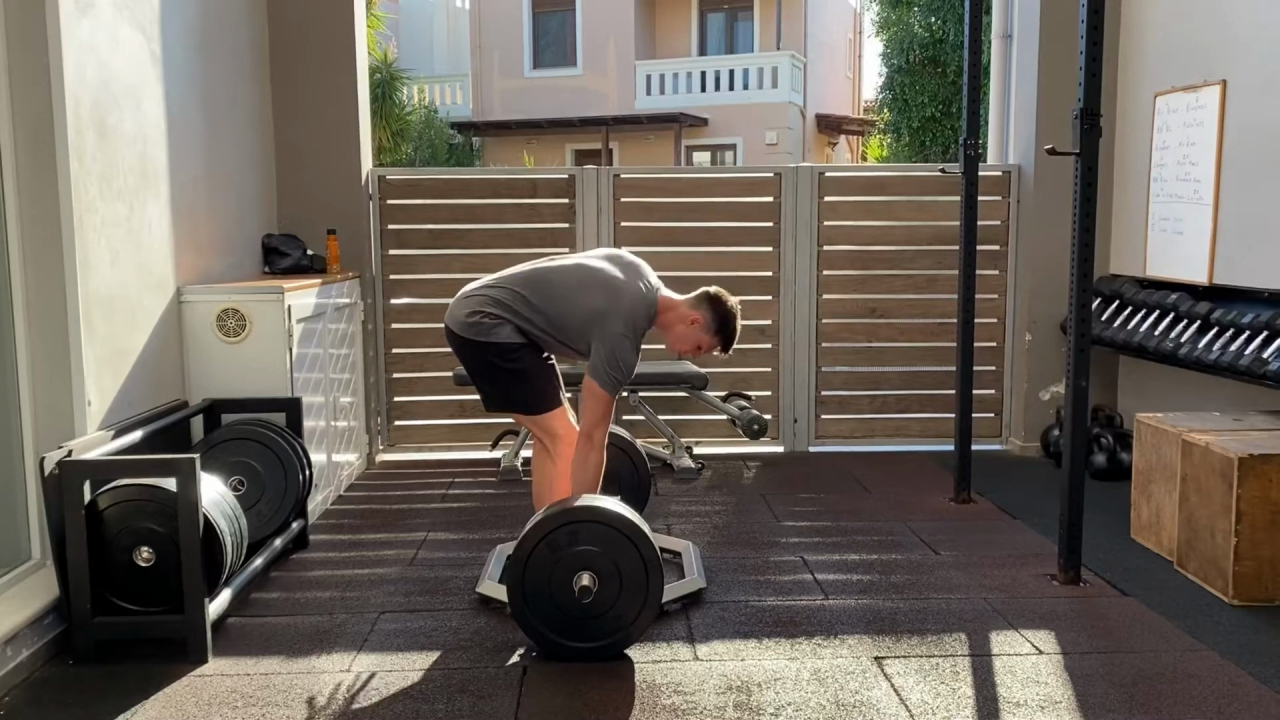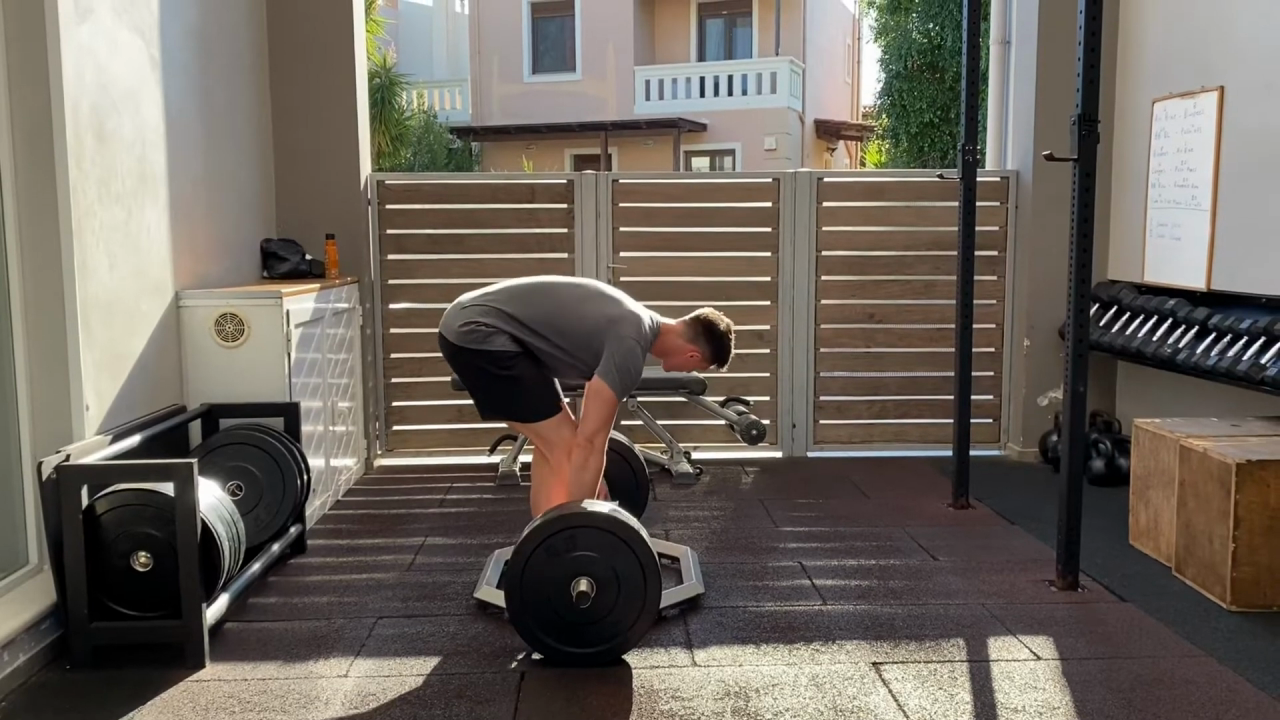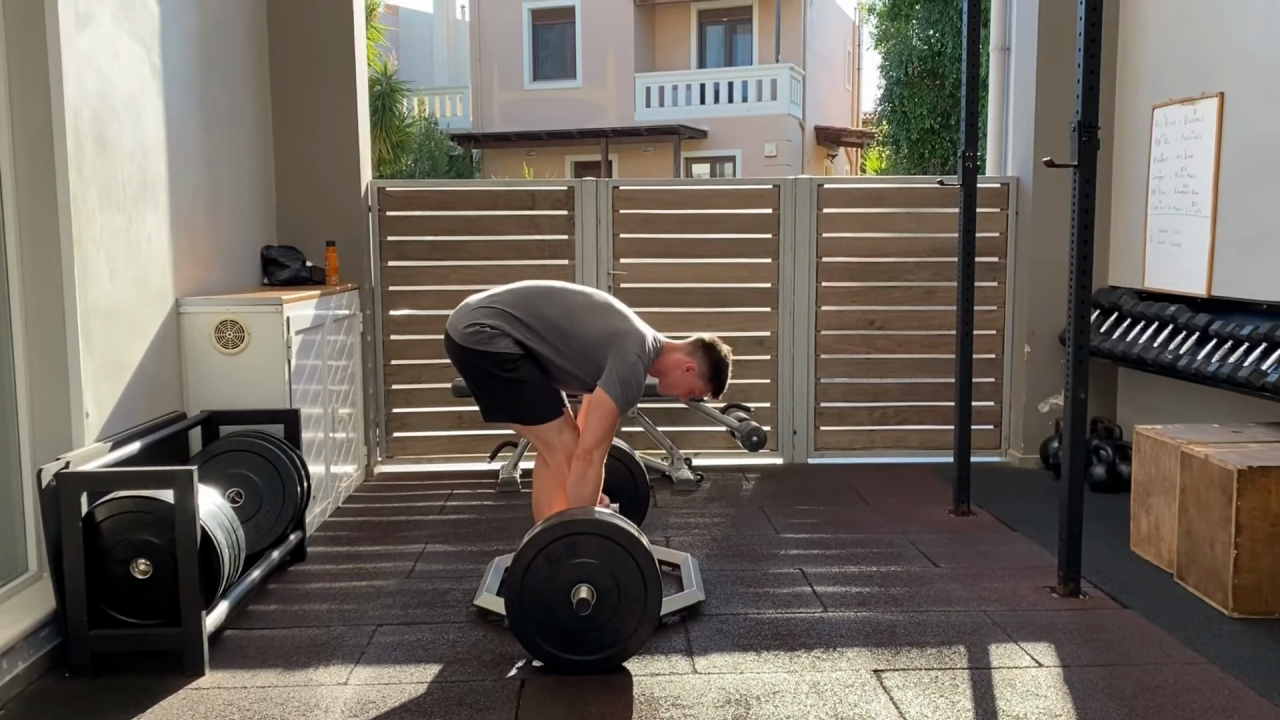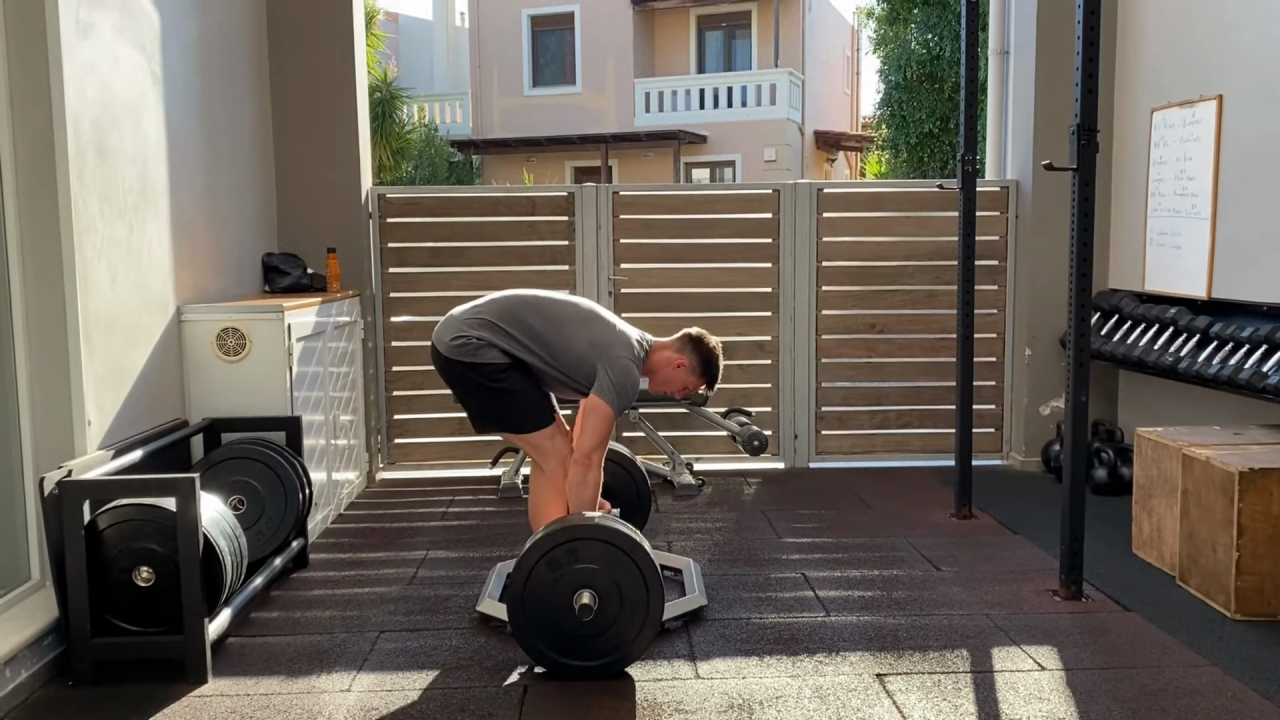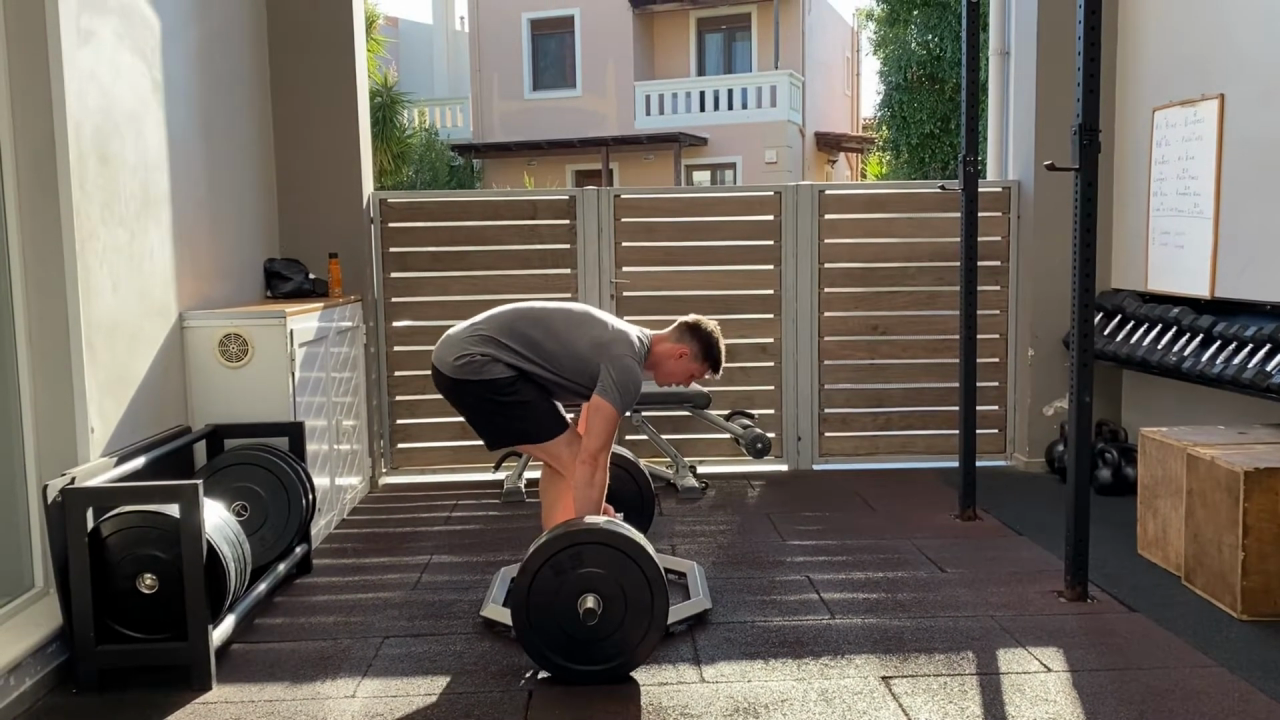
dt=1s
person 1, frame 1
left shoulder: (640, 276)
right shoulder: (621, 335)
right elbow: (592, 438)
left hip: (480, 315)
right hip: (483, 322)
left knee: (554, 436)
right knee: (563, 440)
person 1, frame 2
left shoulder: (634, 321)
right shoulder: (631, 345)
right elbow: (591, 442)
left wrist: (593, 482)
left hip: (473, 325)
right hip: (477, 332)
left knee: (556, 441)
right knee: (561, 446)
person 1, frame 3
left shoulder: (635, 344)
right shoulder: (632, 361)
right elbow: (588, 454)
left wrist: (588, 493)
left hip: (479, 328)
right hip: (481, 332)
left knee: (558, 446)
right knee: (562, 450)
person 1, frame 4
left shoulder: (626, 346)
right shoulder: (624, 368)
left elbow: (583, 442)
right elbow: (586, 459)
left wrist: (588, 502)
left hip: (470, 340)
right hip: (470, 344)
left knee: (552, 453)
right knee: (556, 457)
person 1, frame 5
left shoulder: (624, 344)
right shoulder: (626, 365)
left elbow: (587, 444)
right elbow: (591, 459)
left wrist: (592, 506)
left hip: (466, 354)
right hip: (471, 362)
left knee: (564, 458)
right knee: (572, 463)
